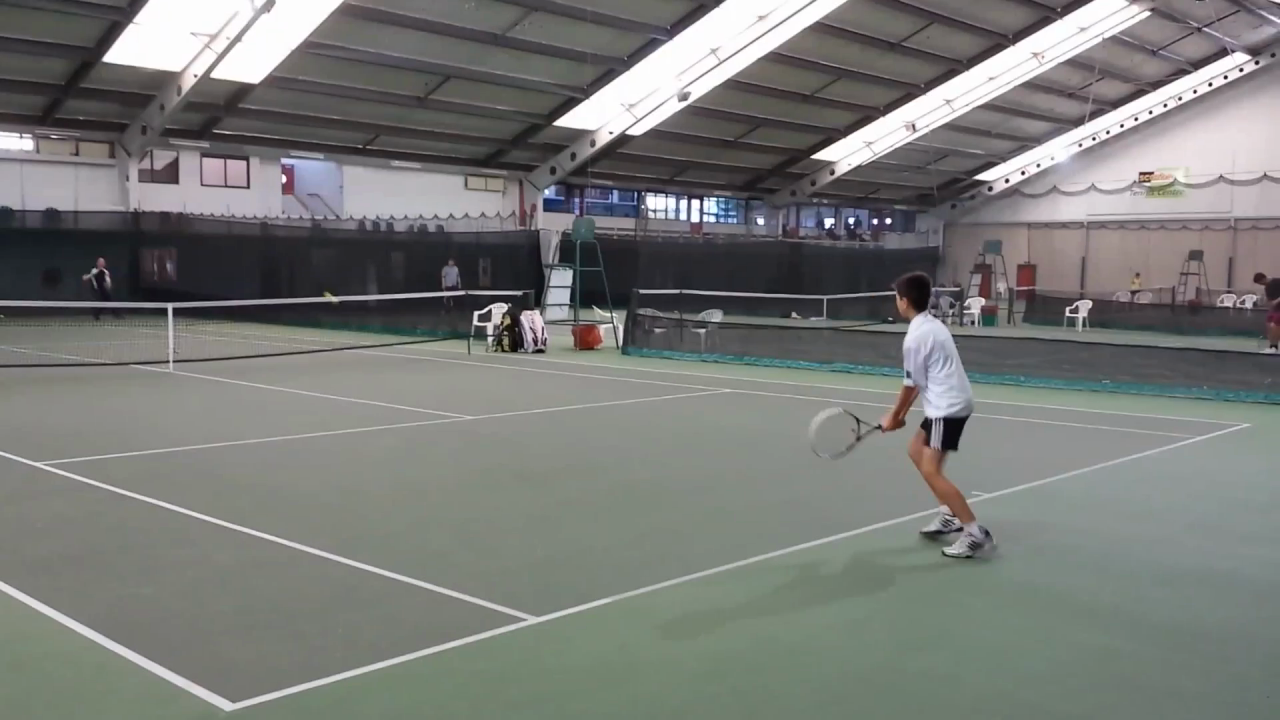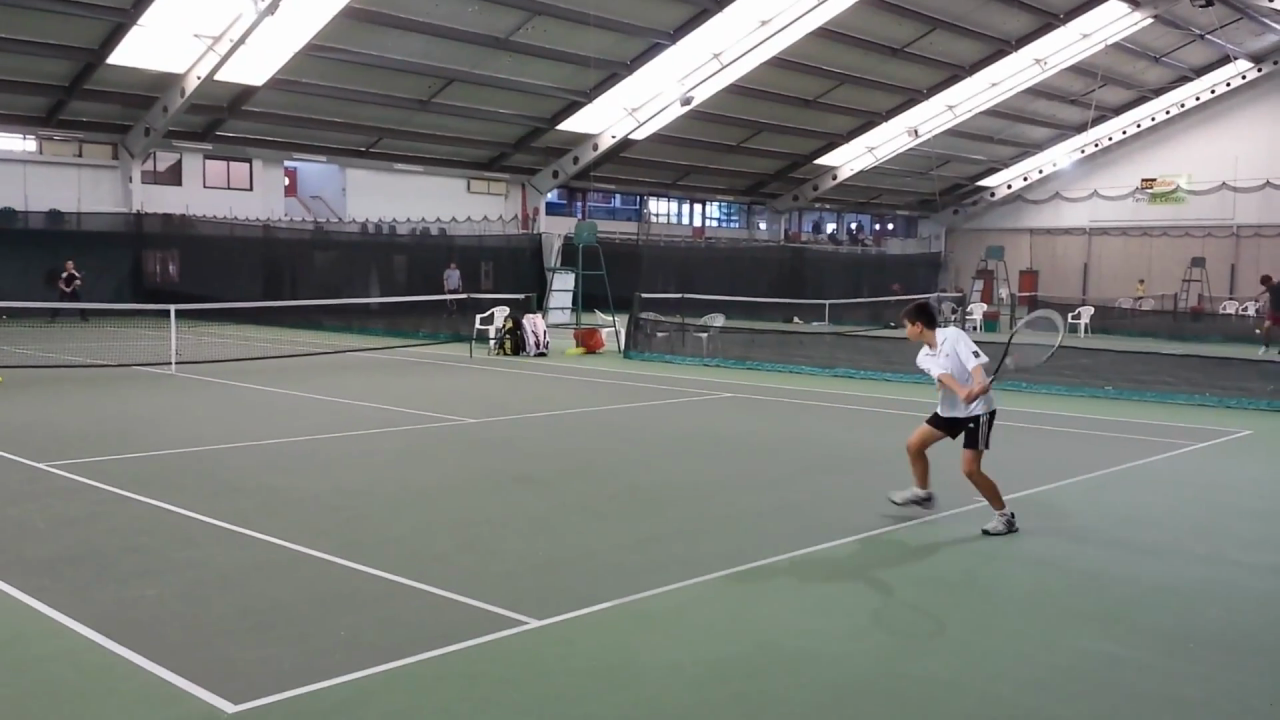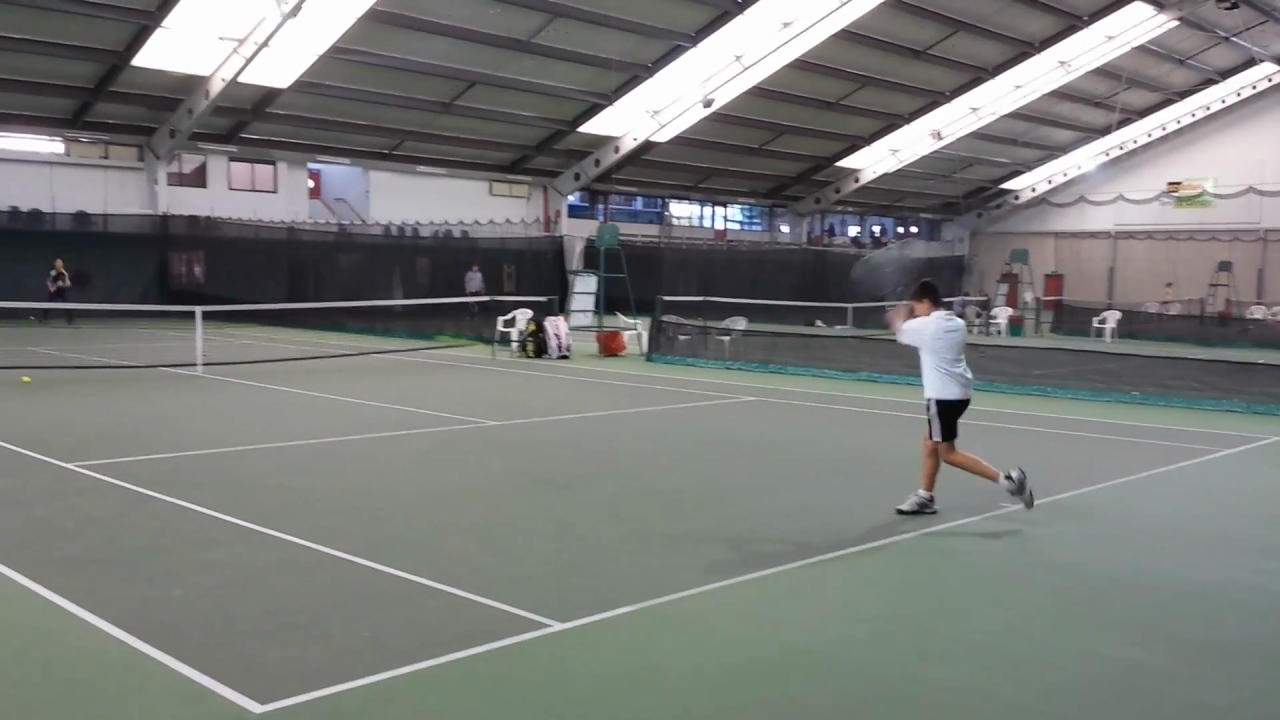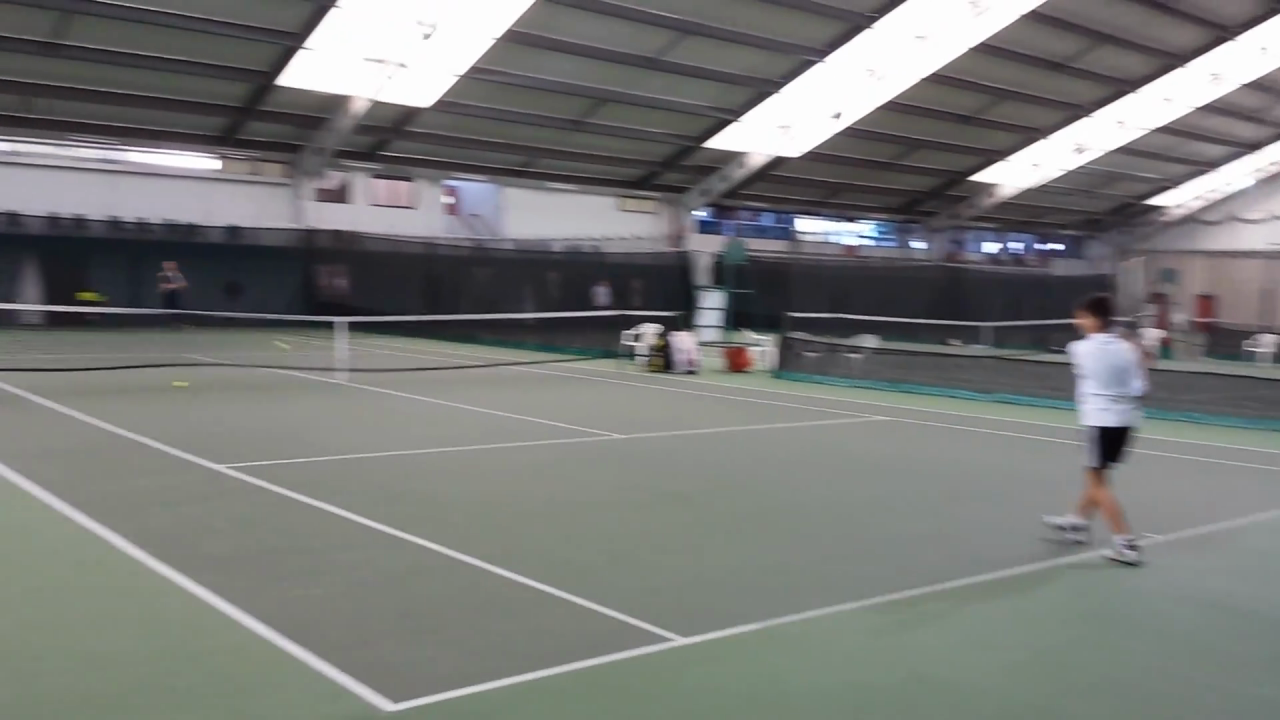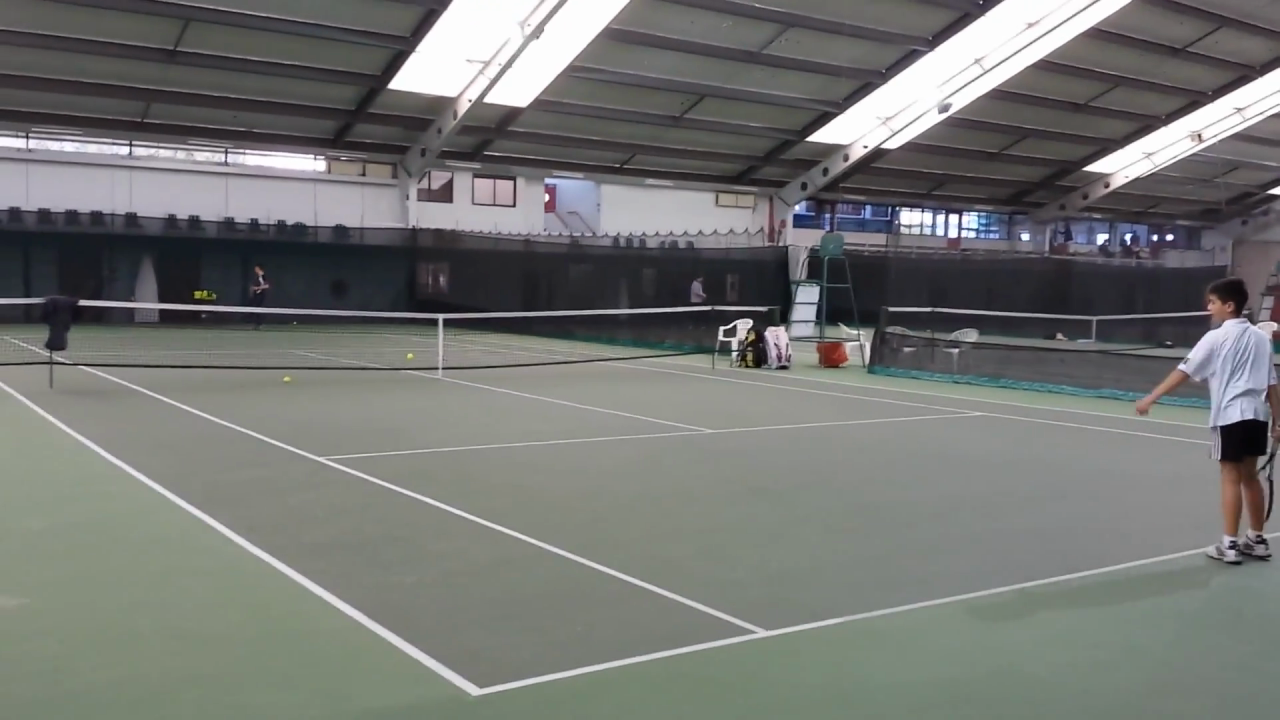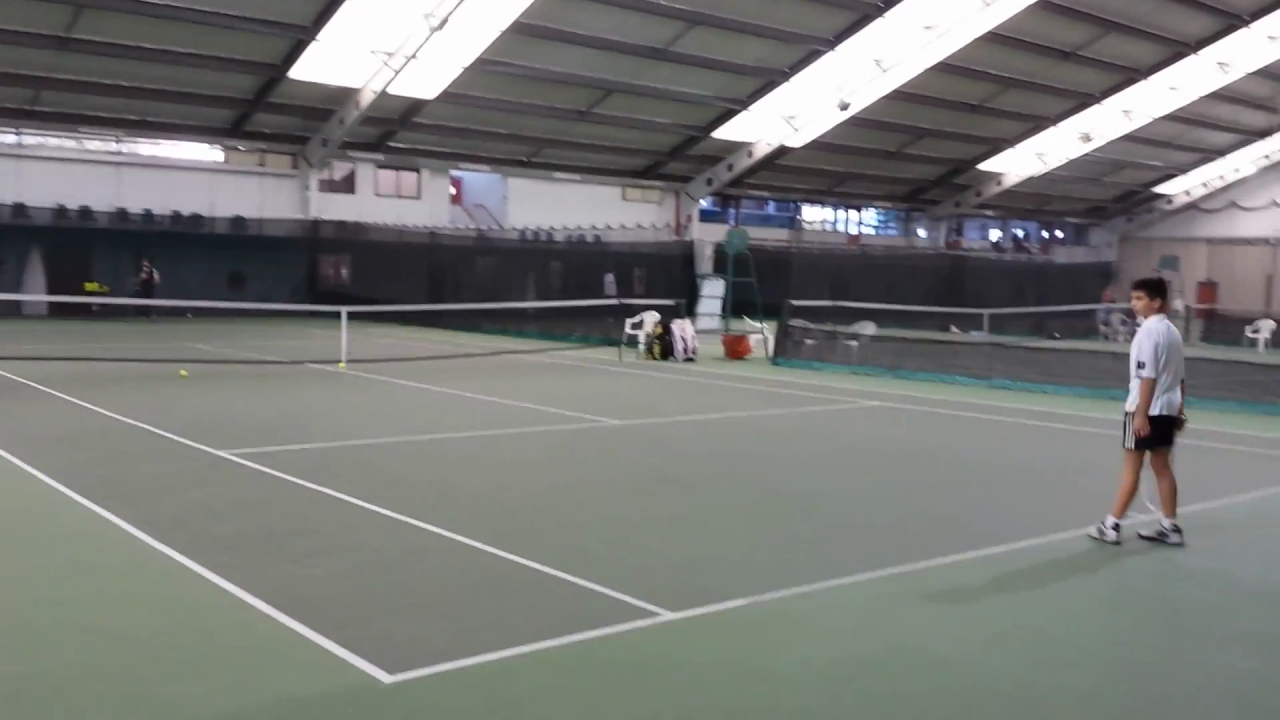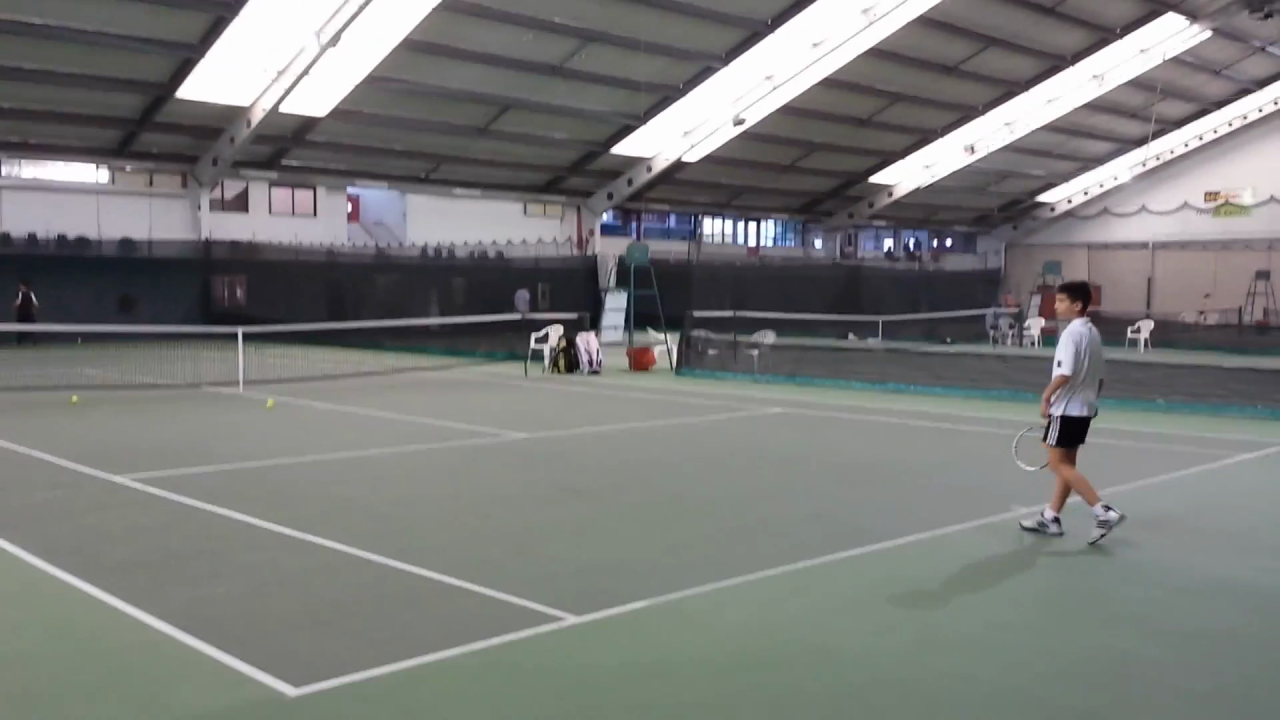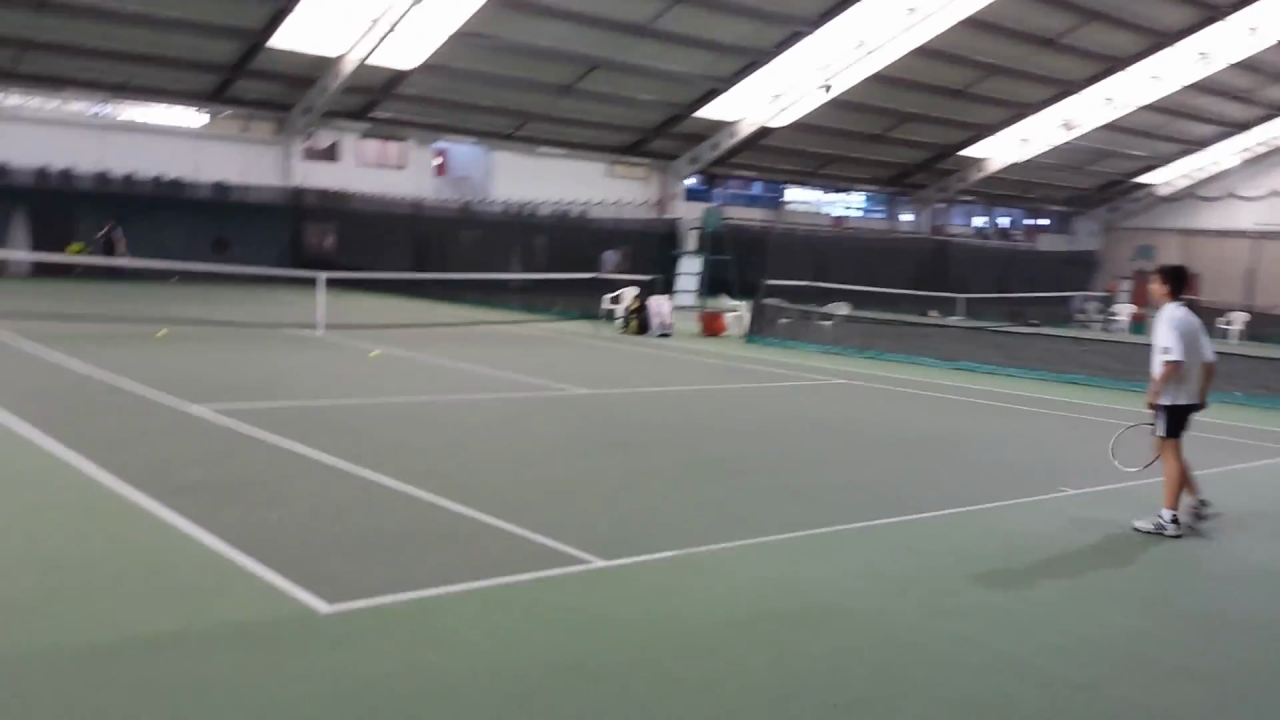
dt=0.5s
person 1, frame 1
left shoulder: (916, 336)
right shoulder: (932, 325)
left elbow: (912, 383)
left wrist: (895, 415)
right wrist: (902, 412)
left hip: (947, 408)
right hip: (946, 404)
left knee: (930, 471)
right knee: (915, 451)
left ankle: (975, 534)
right ankle: (950, 515)
person 1, frame 2
left shoulder: (953, 336)
right shoulder: (924, 357)
left elbow: (976, 364)
right elbow: (944, 378)
left wrist: (978, 388)
right wrist: (961, 392)
left hip: (978, 410)
right hip: (949, 409)
left knee: (970, 468)
right knee: (914, 446)
left ankle: (1004, 515)
right ankle: (923, 493)
person 1, frame 3
left shoulder: (922, 325)
right shoulder: (958, 324)
left elbow: (899, 328)
left wrist: (900, 313)
left hip: (942, 395)
right hip: (959, 392)
left knee: (949, 454)
right knee: (930, 444)
left ankle: (1007, 479)
right ankle: (925, 497)
person 1, frame 4
left shoulder: (1079, 349)
right shoulder: (1127, 350)
right elbow: (1138, 391)
right wrist: (1139, 356)
left hip: (1100, 421)
right hip: (1124, 422)
left knee: (1098, 483)
right knee: (1096, 475)
left ankle: (1126, 544)
right ankle: (1076, 522)
person 1, frame 5
left shoulder: (1216, 338)
left elbow: (1185, 370)
left wrist: (1151, 397)
left hip: (1229, 415)
right hip: (1257, 415)
left knee: (1230, 479)
right knee: (1250, 477)
left ankle: (1229, 545)
person 1, frame 6
left shoulder: (1148, 331)
right shoulder: (1172, 331)
left elbow: (1147, 376)
right elbow: (1179, 376)
left wrist: (1141, 413)
right wrist: (1179, 411)
left hip: (1145, 409)
right hip: (1169, 408)
left knee: (1131, 466)
right knee: (1161, 466)
left ankle: (1111, 525)
right ankle: (1170, 526)
person 1, frame 7
left shoulder: (1071, 332)
right shoulder: (1093, 333)
left elbow: (1064, 374)
right elbow: (1099, 376)
left wrist: (1045, 397)
left hip: (1067, 407)
right hip: (1084, 407)
left knee: (1059, 464)
right knee: (1066, 463)
left ankle: (1104, 511)
right ankle: (1051, 517)
person 1, frame 8
left shoulder: (1168, 317)
right shoulder: (1191, 317)
left elbow: (1173, 361)
right elbow: (1209, 360)
left wrist: (1153, 391)
right wrist: (1202, 394)
left hip: (1170, 397)
right hip: (1188, 397)
left knee: (1170, 453)
right knee: (1169, 451)
left ankle: (1168, 519)
right ankle: (1198, 501)
